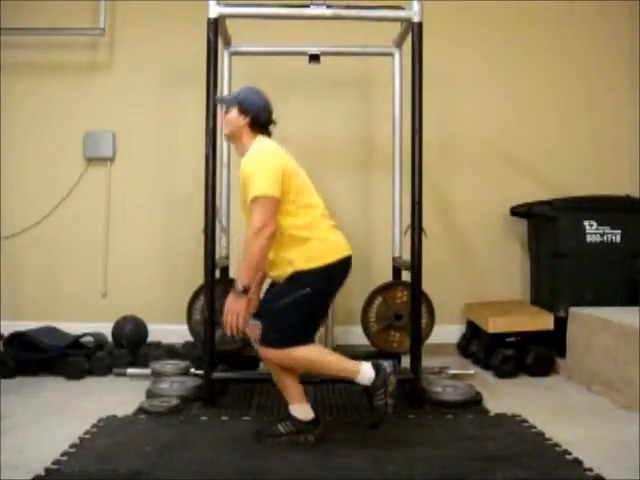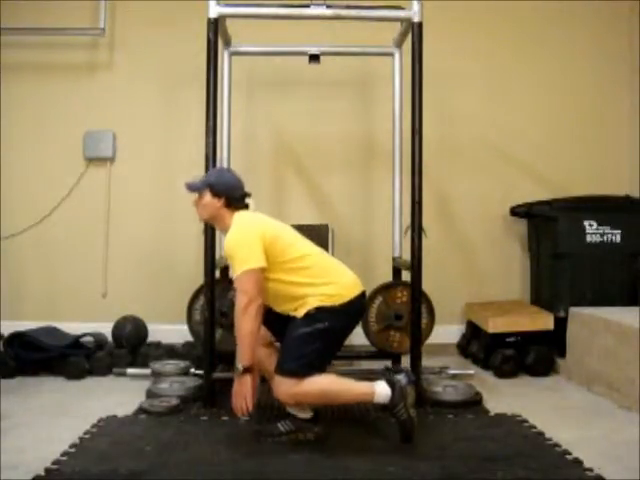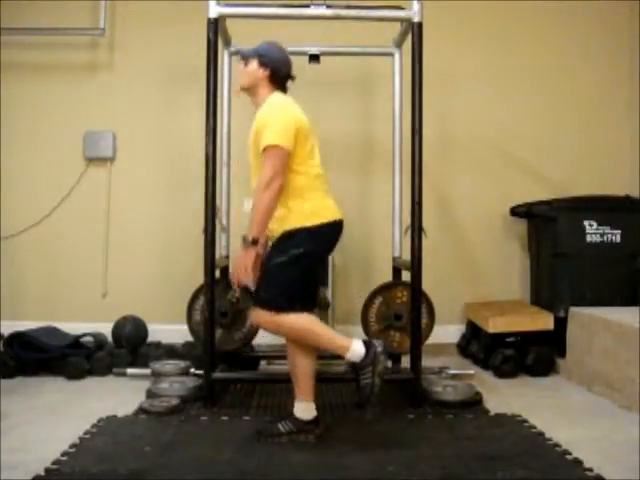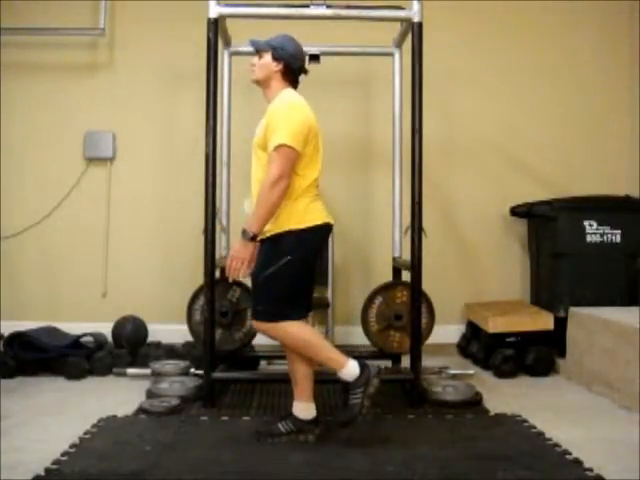
dt=0.7s
person 1, frame 1
left shoulder: (259, 157)
right shoulder: (261, 154)
left elbow: (262, 230)
right elbow: (265, 232)
left wrist: (240, 290)
right wrist: (251, 289)
left hip: (318, 262)
right hip: (308, 260)
left knee: (275, 348)
right knee: (263, 334)
left ankle: (369, 375)
right ankle: (302, 418)
person 1, frame 2
left shoulder: (240, 235)
right shoulder: (247, 226)
left elbow: (248, 306)
right elbow: (255, 302)
left wrist: (243, 372)
right wrist: (248, 365)
left hip: (334, 300)
right hip: (321, 295)
left knee: (288, 389)
right knee: (254, 340)
left ankle: (388, 390)
right ankle: (302, 417)
person 1, frame 3
left shoulder: (276, 111)
right shoulder: (275, 111)
left elbow: (271, 182)
left wrist: (249, 243)
right wrist: (264, 244)
left hip: (307, 226)
right hip: (304, 225)
left knee: (266, 312)
right knee: (291, 318)
left ankle: (360, 351)
right ankle: (305, 417)
person 1, frame 4
left shoulder: (287, 108)
right shoulder: (282, 108)
left elbow: (277, 180)
left wrist: (247, 236)
right wrist: (257, 238)
left hip: (294, 230)
right hip: (293, 229)
left knee: (269, 320)
right knee: (287, 322)
left ankle: (354, 372)
right ankle: (304, 416)
